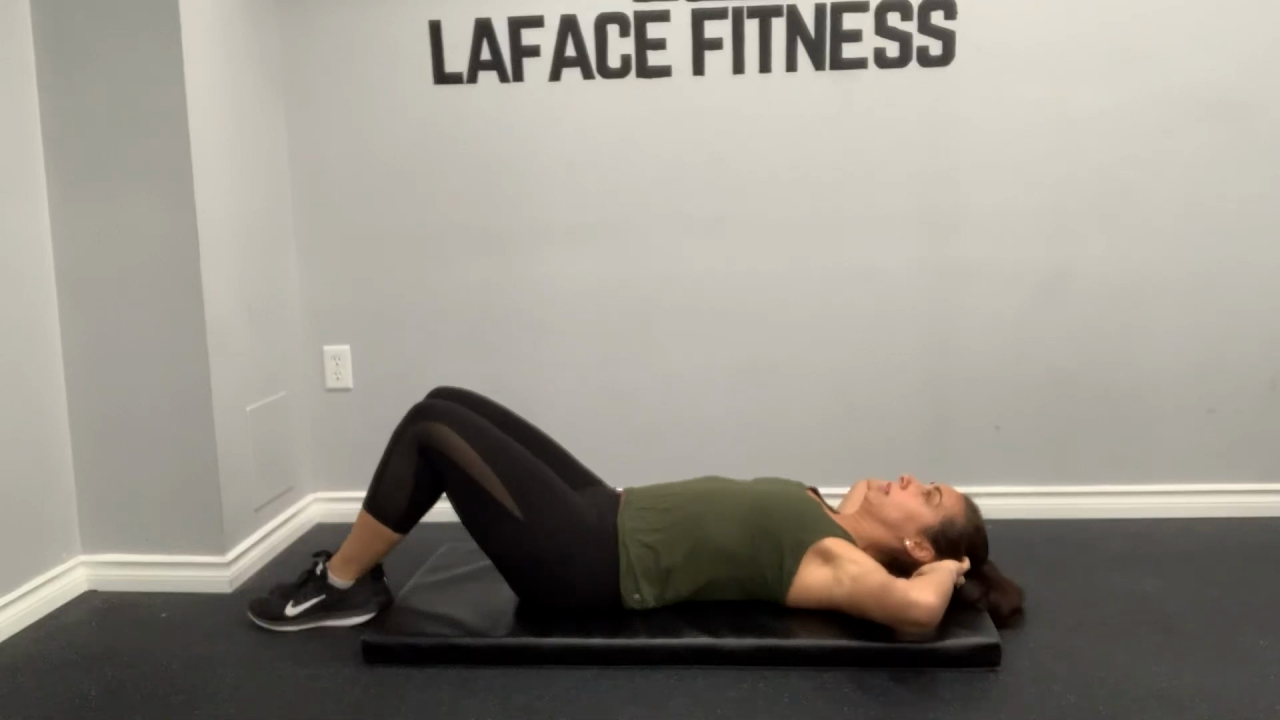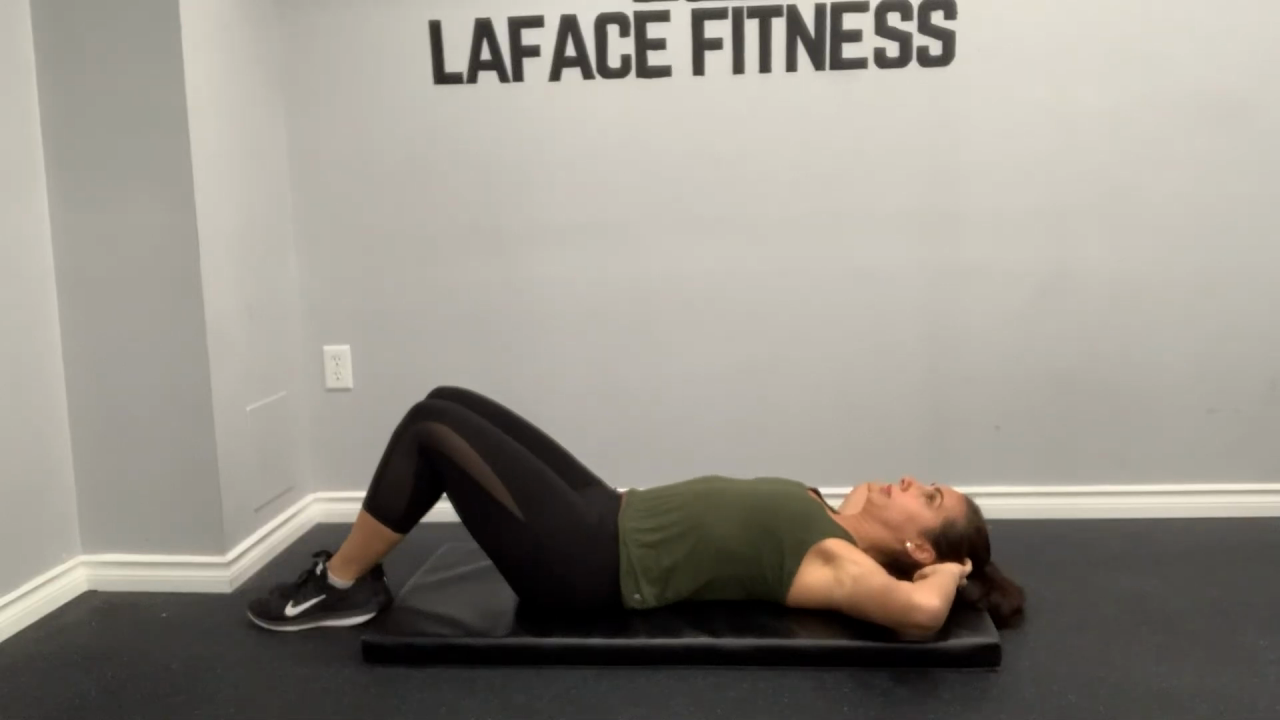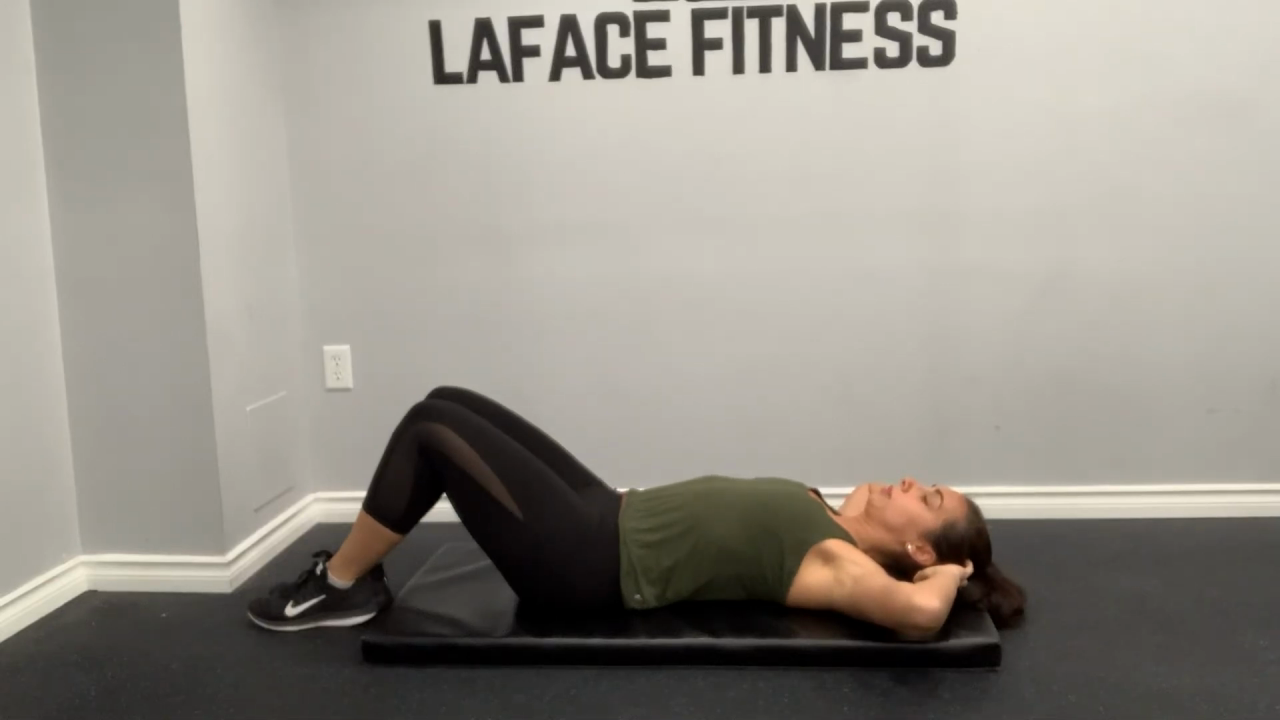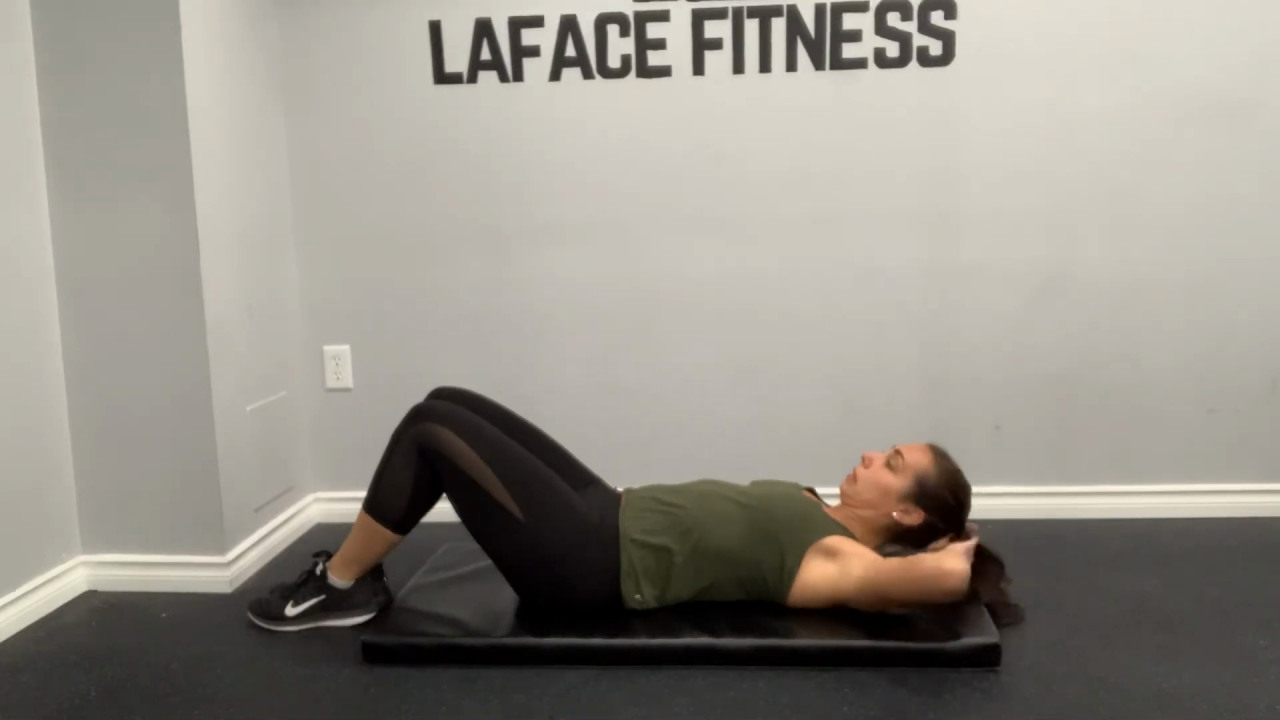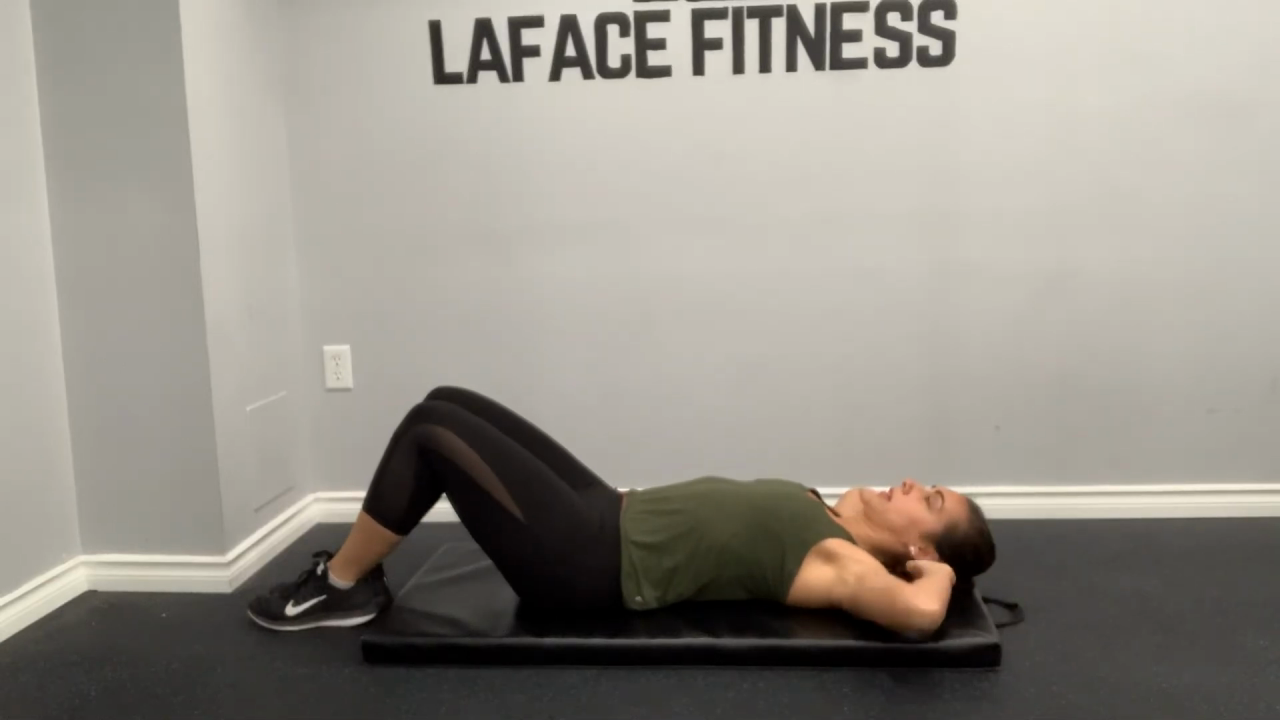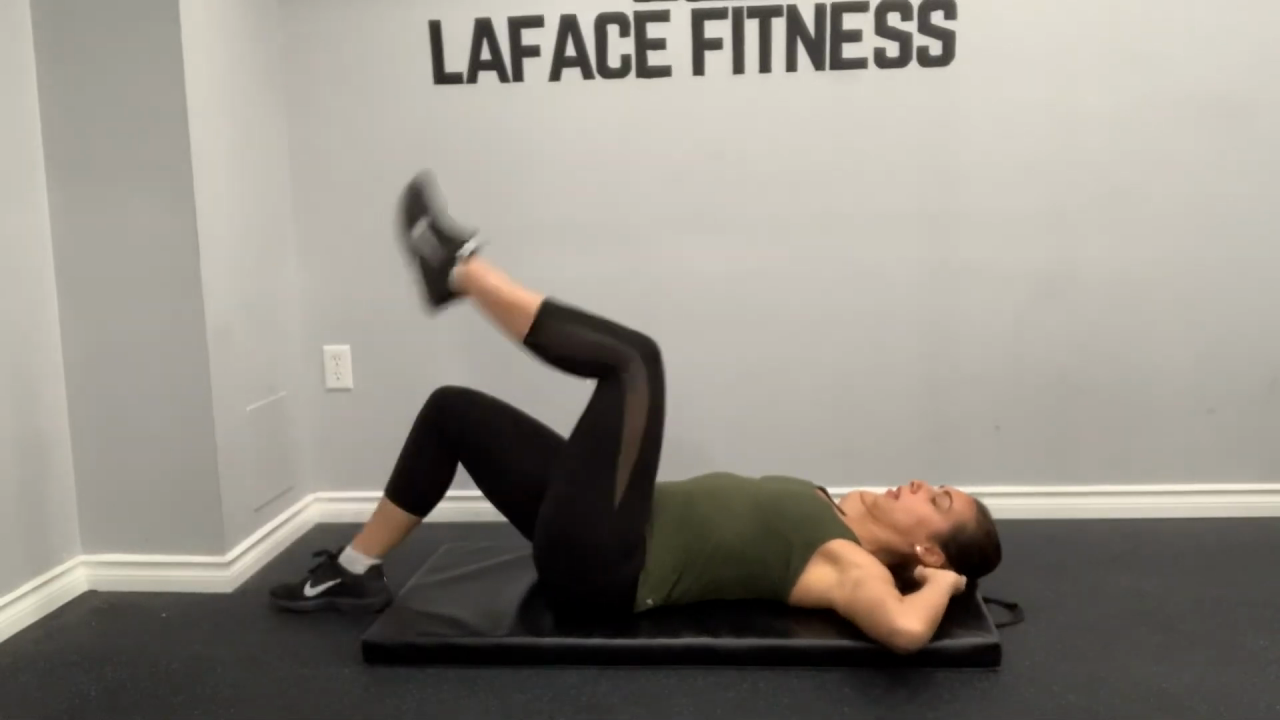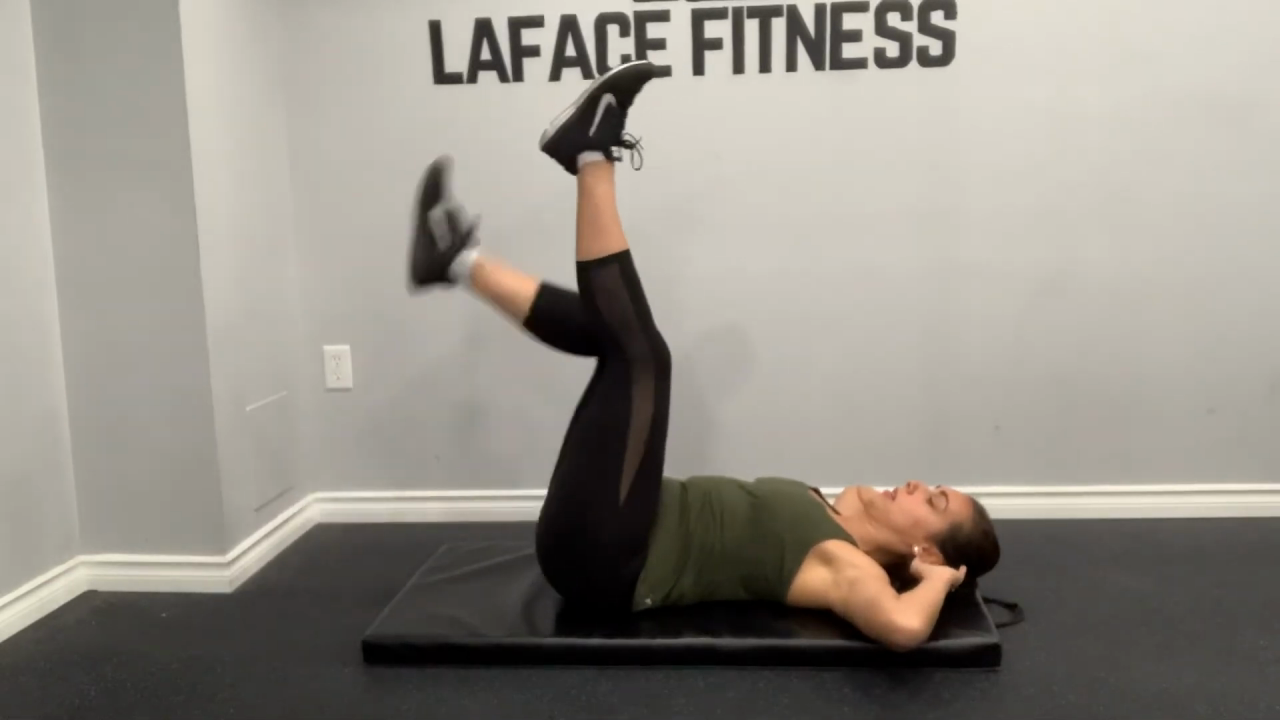
dt=0.7s
person 1, frame 1
left shoulder: (838, 565)
right shoulder: (832, 526)
left elbow: (918, 609)
left wrist: (946, 573)
right wrist: (860, 498)
left hip: (588, 565)
right hip: (607, 516)
left knee: (430, 430)
right knee: (448, 403)
left ankle: (340, 586)
right ankle: (358, 573)
person 1, frame 2
left shoulder: (838, 565)
right shoulder: (831, 526)
left elbow: (920, 611)
left wrist: (949, 574)
left hip: (587, 565)
right hip: (606, 518)
left knee: (430, 429)
right knee: (448, 403)
left ankle: (339, 586)
right ankle: (357, 570)
person 1, frame 3
left shoulder: (837, 565)
right shoulder: (831, 525)
left elbow: (920, 612)
left wrist: (949, 575)
right wrist: (888, 519)
left hip: (586, 565)
right hip: (608, 516)
left knee: (430, 430)
right knee: (448, 404)
left ankle: (340, 586)
right ankle: (358, 572)
person 1, frame 4
left shoulder: (845, 567)
right shoulder: (833, 524)
left elbow: (953, 573)
left wrist: (960, 546)
left hip: (588, 566)
right hip: (611, 520)
left knee: (430, 430)
right knee: (446, 405)
left ankle: (336, 587)
right ankle: (357, 569)
person 1, frame 5
left shoulder: (847, 565)
right shoulder: (834, 528)
left elbow: (922, 613)
left wrist: (938, 576)
right wrist: (865, 505)
left hip: (589, 565)
right hip: (611, 516)
left knee: (430, 432)
right knee: (447, 403)
left ankle: (340, 586)
right ankle: (359, 568)
person 1, frame 6
left shoulder: (860, 566)
right shoulder: (843, 525)
left elbow: (906, 629)
left wrist: (944, 586)
left hip: (601, 569)
right hip: (597, 552)
left knee: (633, 358)
right knee: (453, 408)
left ankle: (459, 268)
right ankle: (355, 569)
person 1, frame 7
left shoulder: (852, 568)
right shoulder: (845, 524)
left elbow: (904, 626)
left wrist: (940, 580)
left hip: (599, 560)
right hip: (605, 542)
left knee: (639, 356)
right knee: (625, 342)
left ankle: (592, 156)
right ankle: (458, 259)
